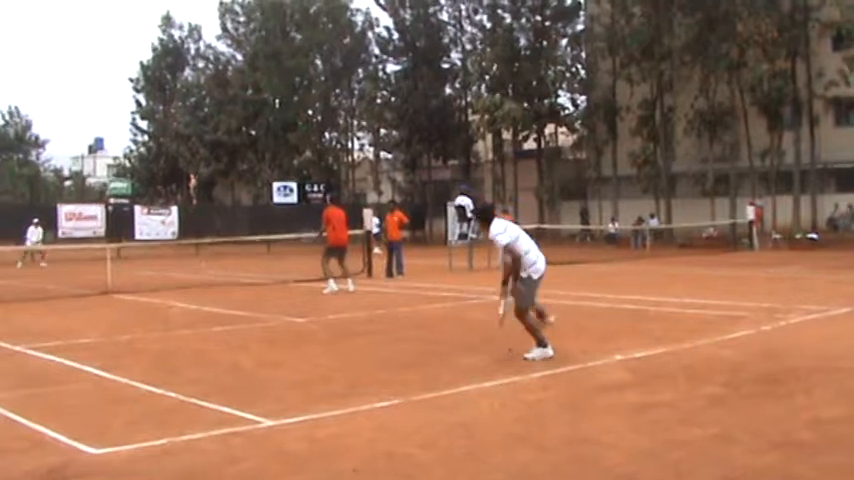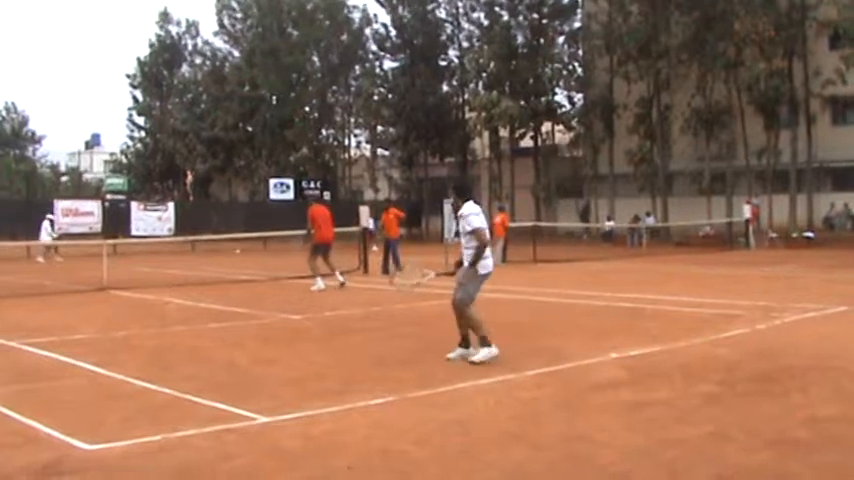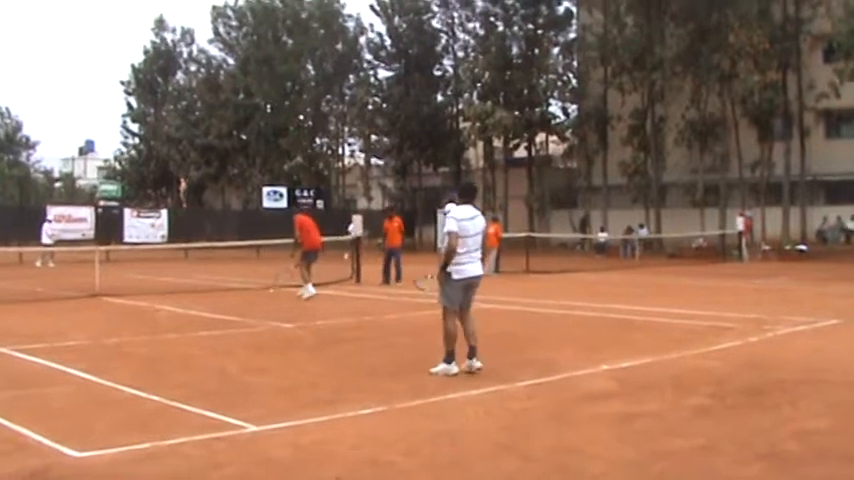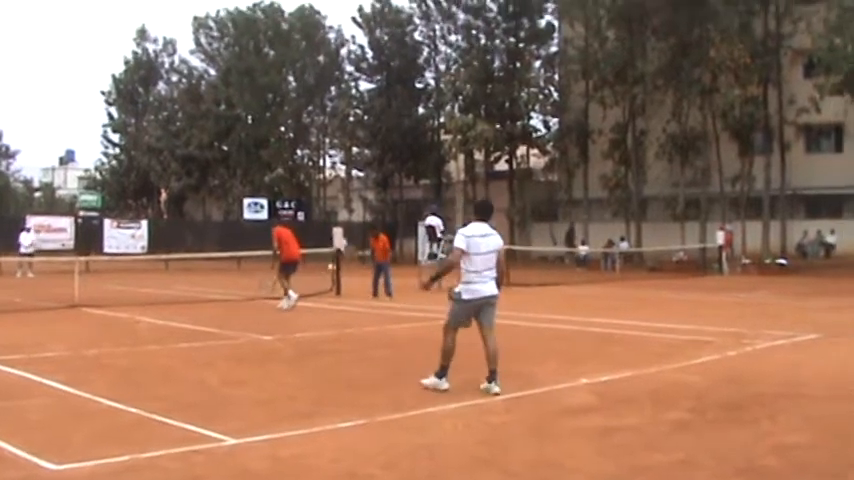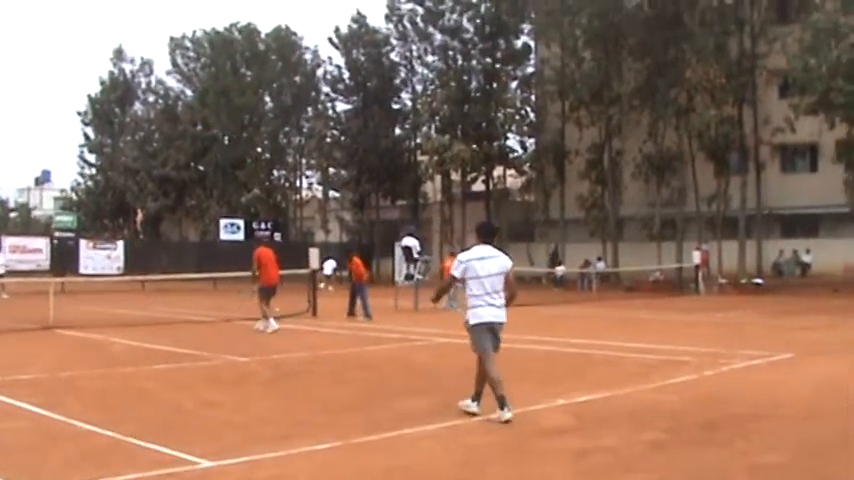
dt=0.4s
person 1, frame 1
left shoulder: (497, 233)
right shoulder: (501, 224)
left elbow: (516, 255)
left wrist: (510, 282)
right wrist: (505, 283)
left hip: (531, 271)
right hip: (537, 263)
left knee: (520, 312)
right knee: (517, 294)
left ankle: (543, 347)
right ankle: (543, 317)
person 1, frame 2
left shoulder: (470, 214)
right shoulder: (469, 211)
left elbow: (484, 241)
left wrist: (471, 267)
right wrist: (462, 264)
left hip: (477, 268)
right hip: (470, 266)
left knee: (462, 306)
right knee: (457, 303)
left ankle: (487, 346)
right ankle: (465, 347)
person 1, frame 3
left shoulder: (453, 216)
right shoulder: (480, 217)
left elbow: (452, 247)
right elbow: (483, 248)
left wrist: (442, 269)
left hip: (457, 273)
right hip: (475, 272)
left knee: (449, 315)
right knee: (465, 314)
left ankle: (449, 362)
right ankle: (472, 358)
person 1, frame 4
left shoulder: (464, 233)
right shoulder: (496, 237)
left elbow: (452, 261)
right elbow: (501, 269)
left wrist: (432, 280)
right wrist: (496, 289)
left hip: (468, 293)
right hip: (489, 292)
left knee: (450, 330)
right knee: (488, 334)
left ankle: (441, 377)
right ankle: (492, 381)
person 1, frame 5
left shoulder: (464, 258)
right shoulder: (503, 258)
left elbow: (446, 285)
right elbow: (512, 292)
left wrist: (435, 298)
left hip: (478, 317)
right hip: (498, 316)
left knee: (488, 362)
right knee: (485, 358)
left ankle: (504, 407)
right ankle: (474, 401)
